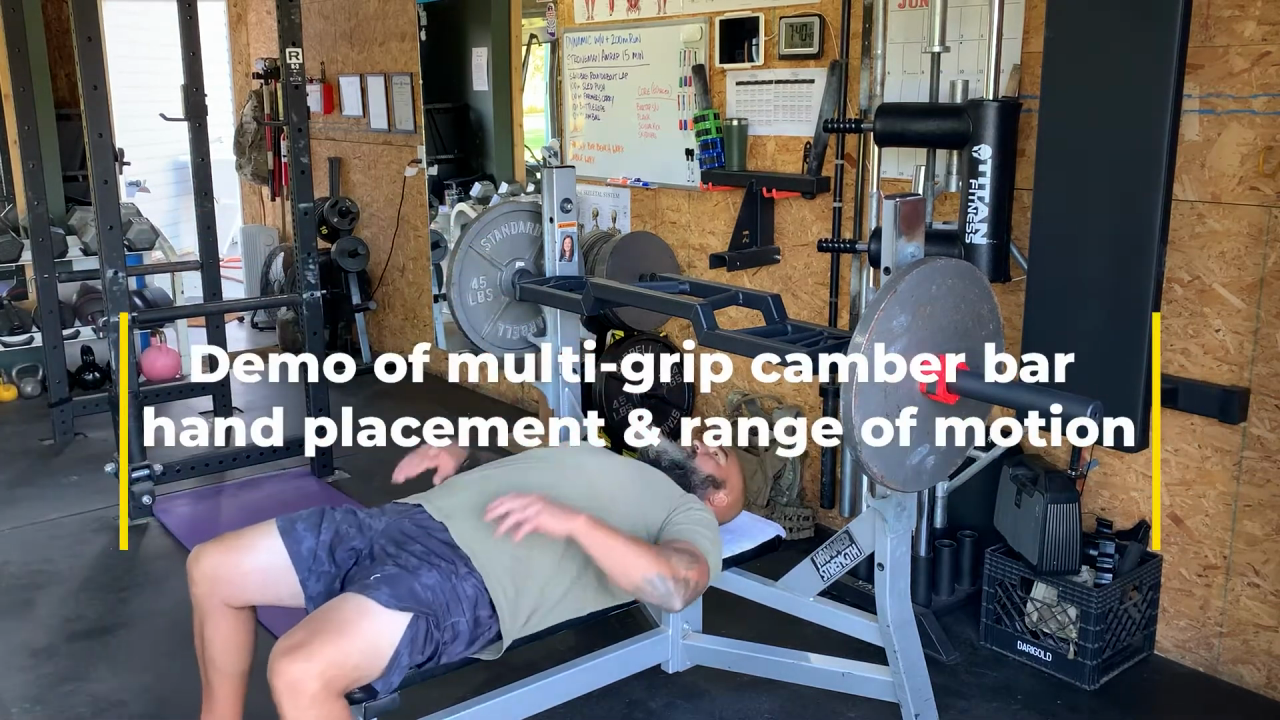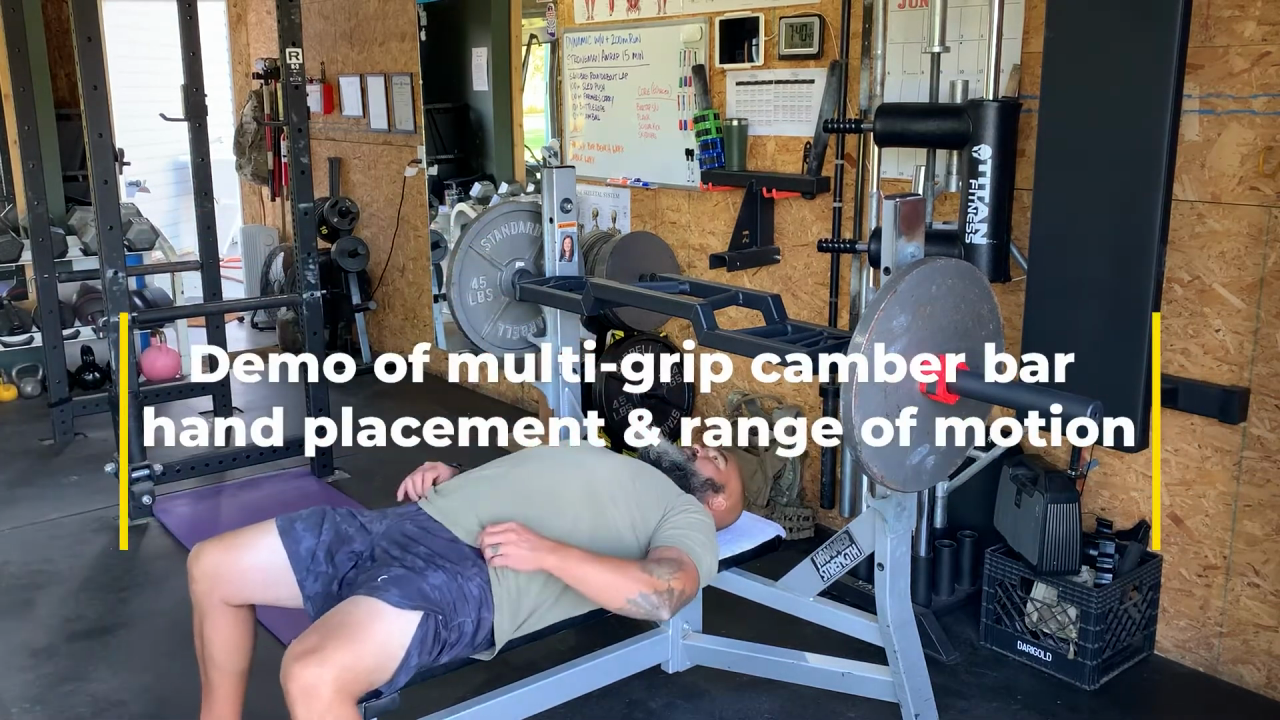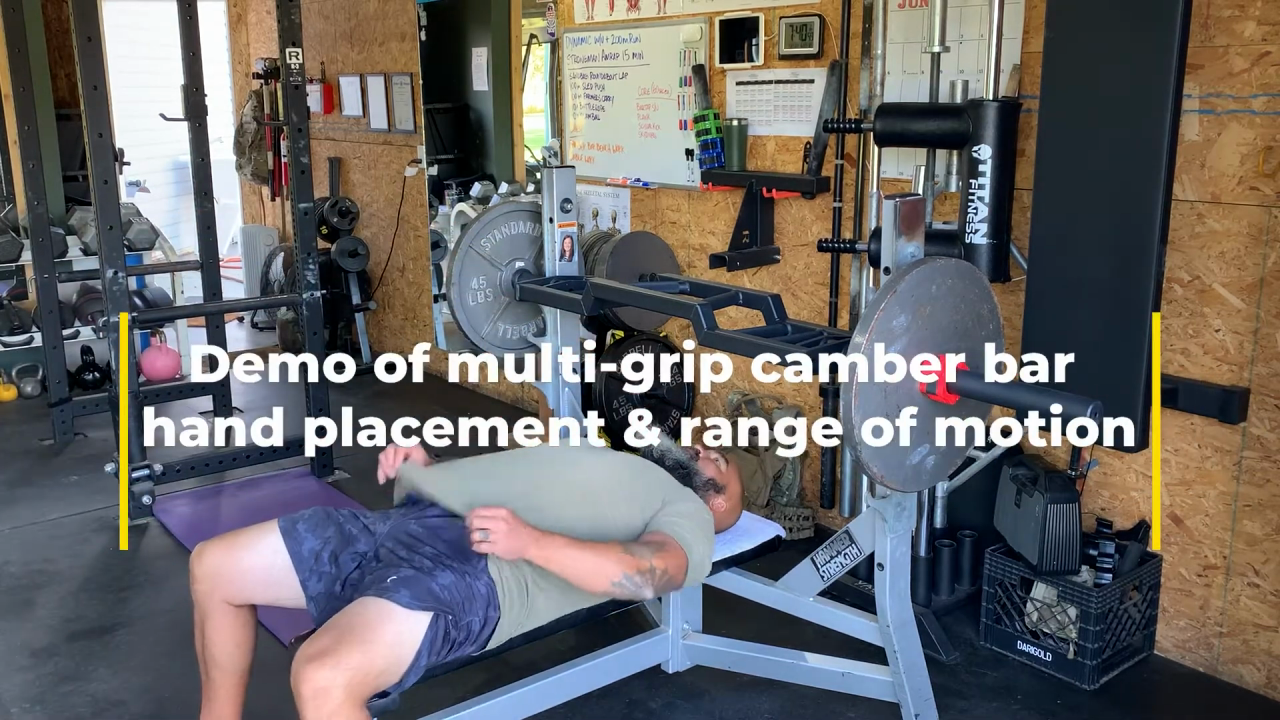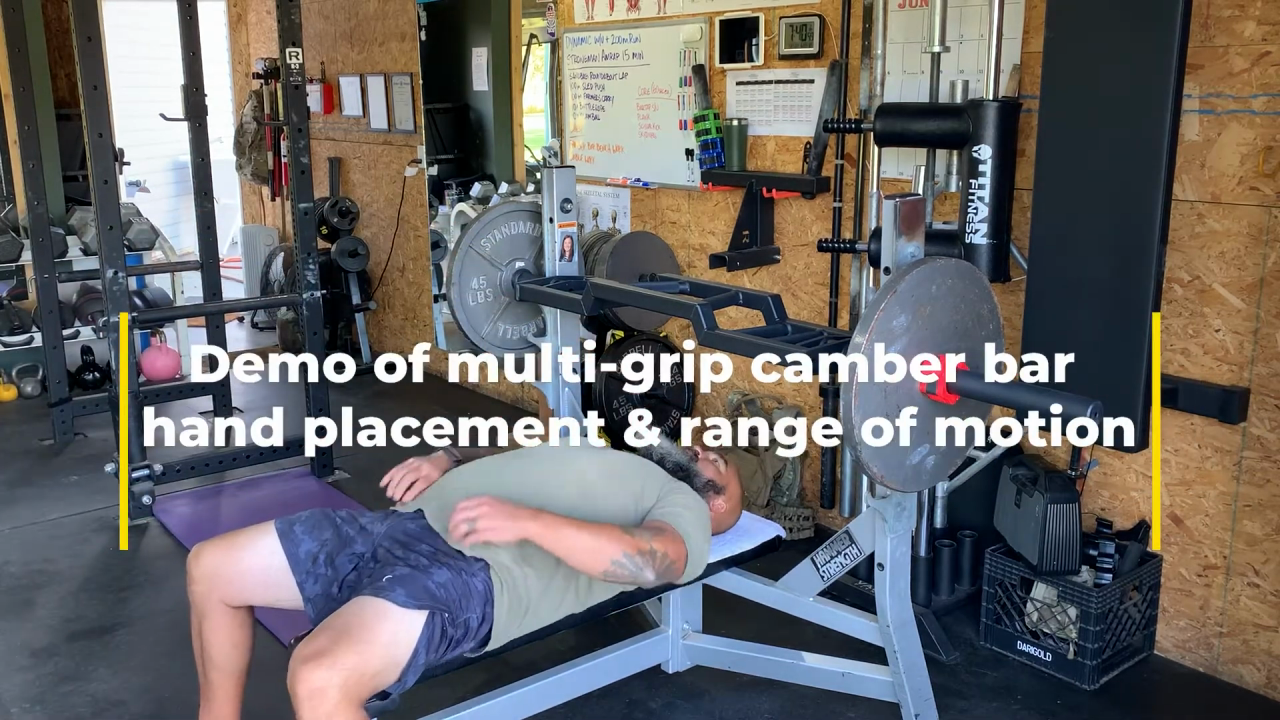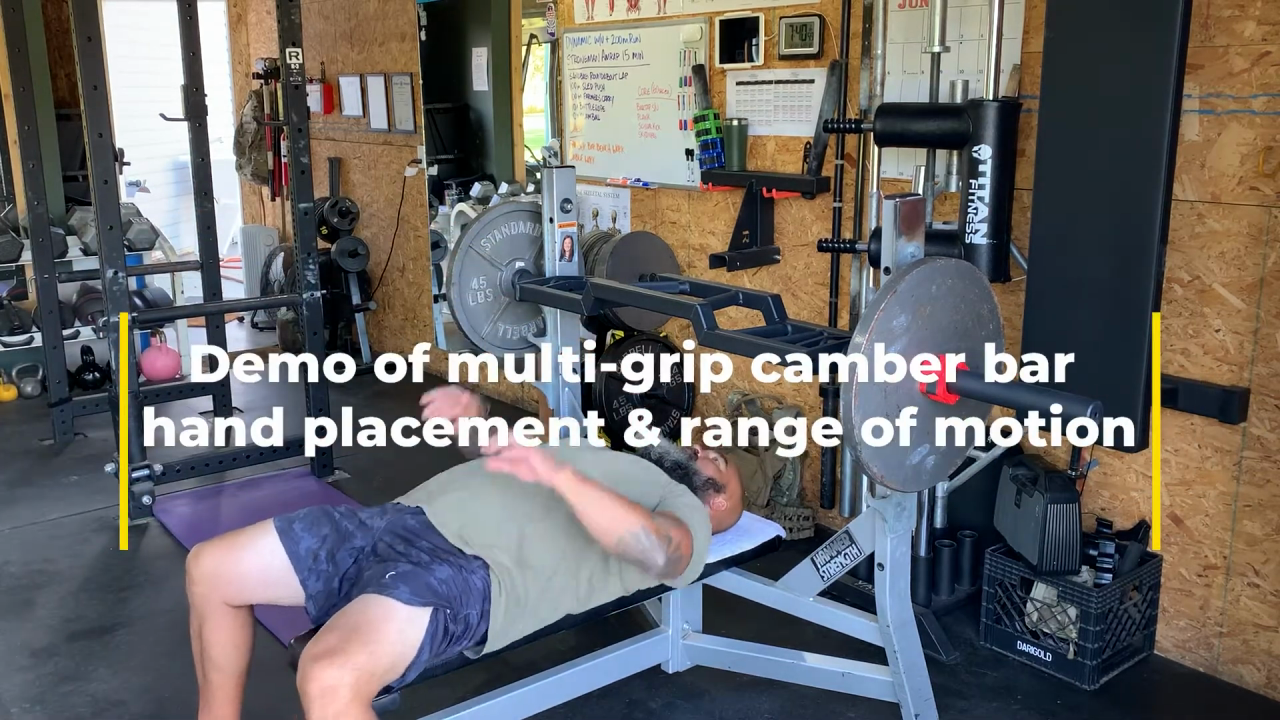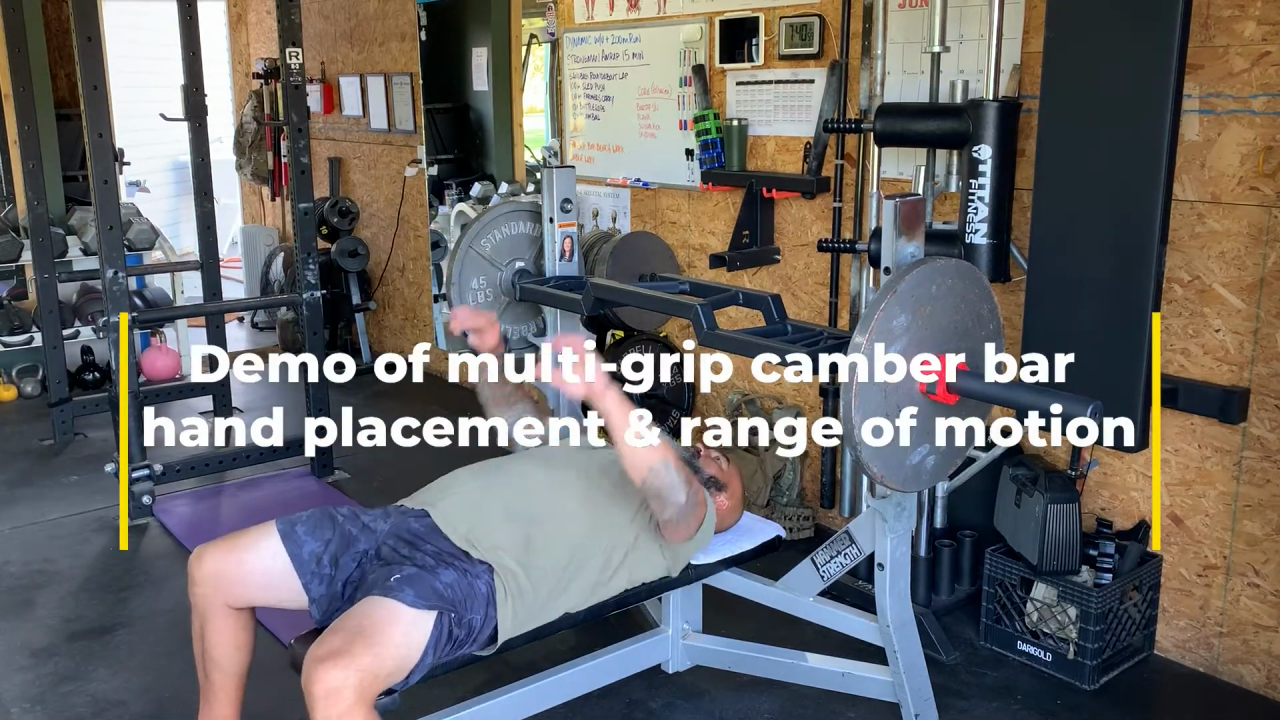
dt=0.2s
person 1, frame 1
left shoulder: (691, 518)
right shoulder: (609, 464)
left elbow: (674, 585)
left wrist: (571, 522)
right wrist: (454, 460)
left hip: (466, 572)
right hip: (410, 521)
left knee: (299, 670)
right knee: (211, 568)
person 1, frame 2
left shoulder: (689, 520)
right shoulder: (608, 466)
left elbow: (659, 596)
left wrist: (547, 554)
right wrist: (442, 477)
left hip: (466, 569)
right hip: (410, 521)
left knee: (312, 675)
right knee: (211, 566)
person 1, frame 3
left shoulder: (688, 512)
right shoulder: (607, 462)
left elbow: (645, 573)
right elbow: (489, 468)
left wrist: (531, 539)
right wrist: (424, 458)
left hip: (468, 570)
right hip: (411, 517)
right knee: (213, 566)
person 1, frame 4
left shoulder: (684, 512)
right shoulder: (610, 465)
left elbow: (645, 559)
right elbow: (502, 463)
left wrist: (525, 524)
right wrist: (441, 463)
left hip: (467, 572)
right hip: (408, 522)
right knee: (210, 568)
person 1, frame 5
left shoulder: (685, 521)
right shoulder: (612, 473)
left elbow: (653, 549)
right elbow: (505, 446)
left wrist: (556, 472)
right wrist: (473, 411)
left hip: (467, 572)
right hip: (408, 519)
right knee: (211, 570)
person 1, frame 6
left shoulder: (684, 524)
right shoulder: (603, 461)
left elbow: (676, 496)
right elbow: (516, 410)
left wrist: (605, 396)
right wrist: (494, 346)
left hip: (472, 574)
right hip: (409, 523)
right knee: (213, 571)
